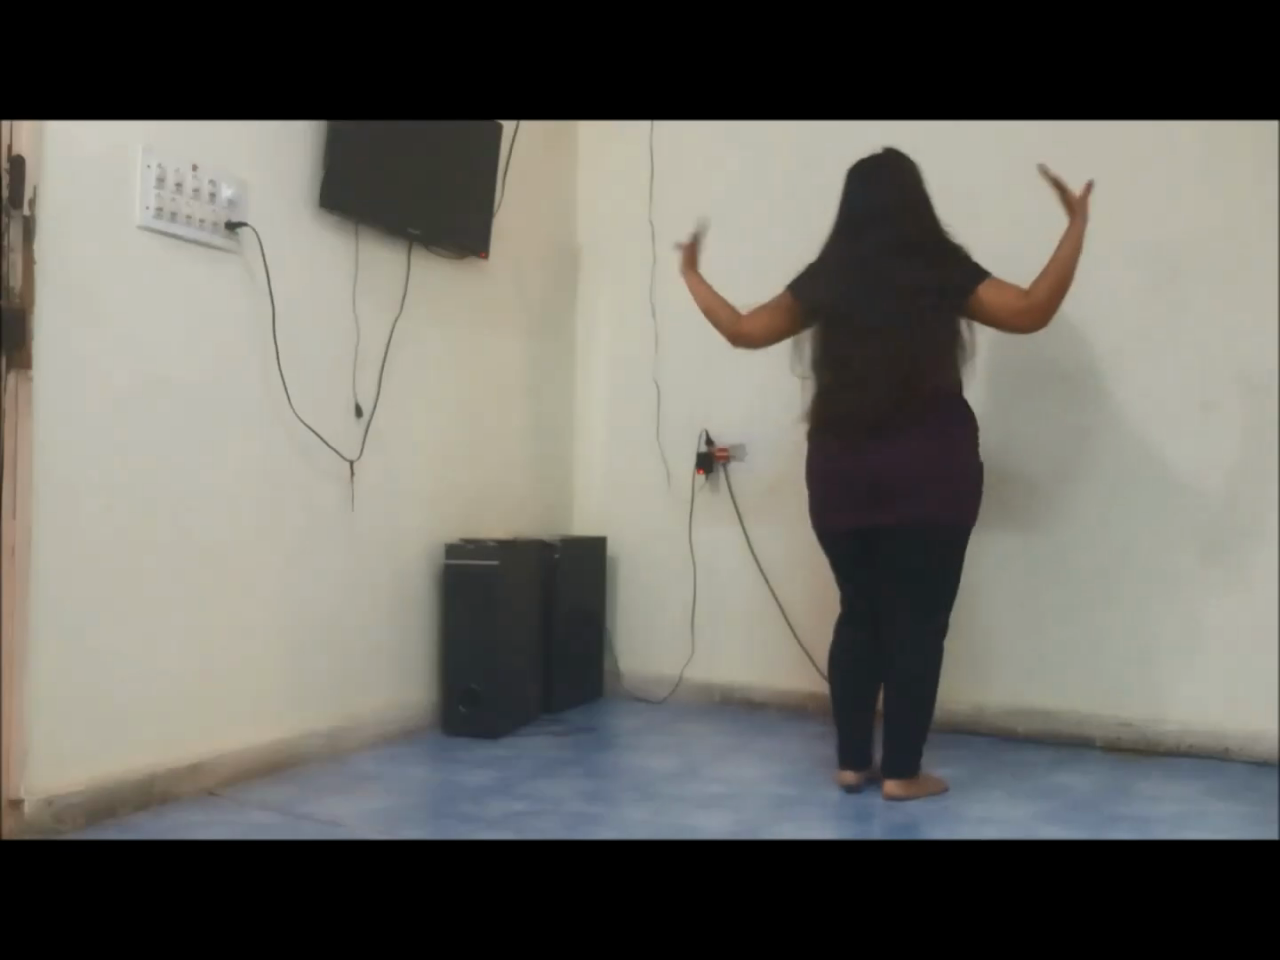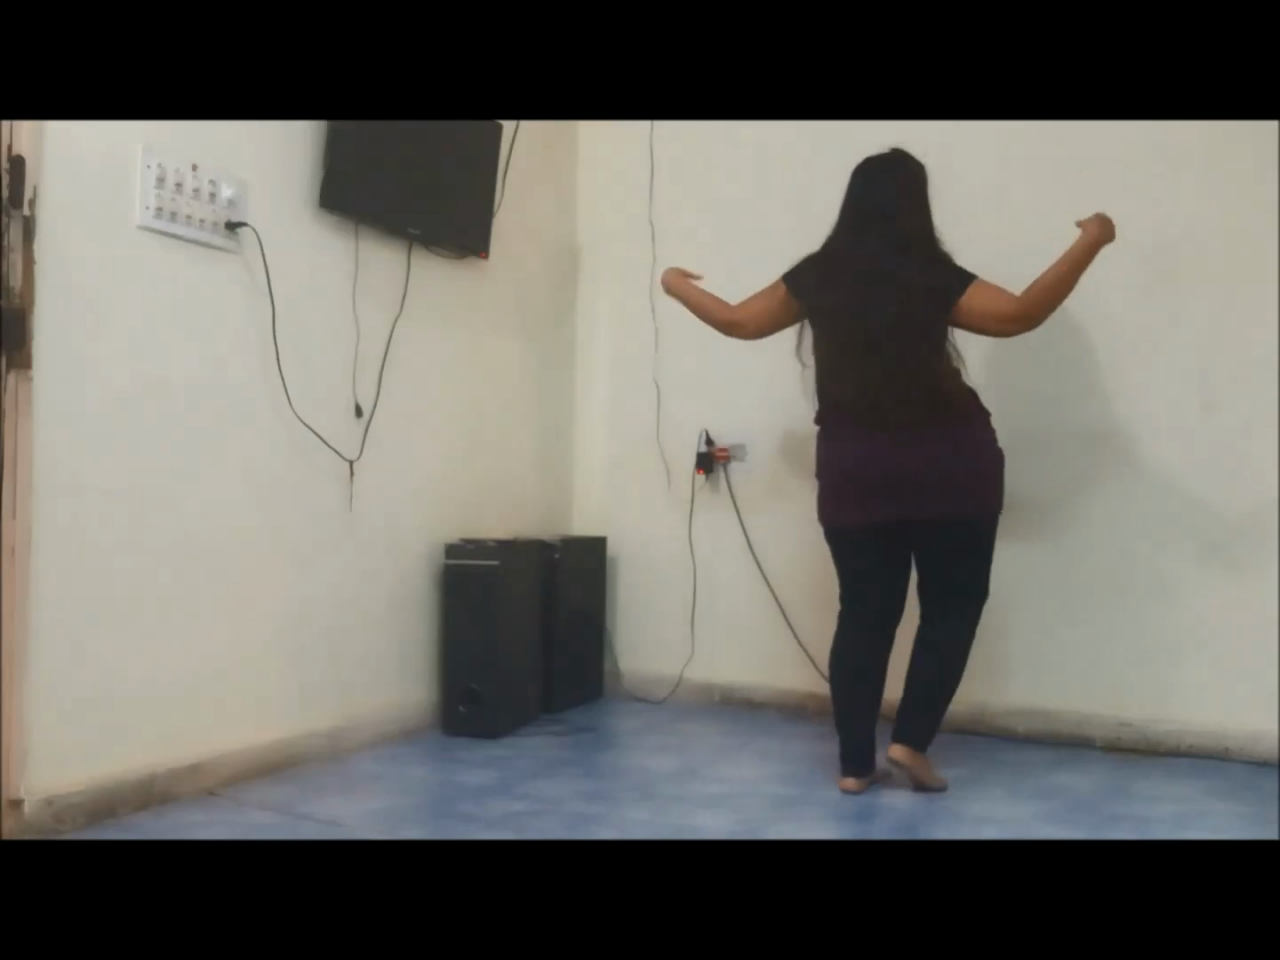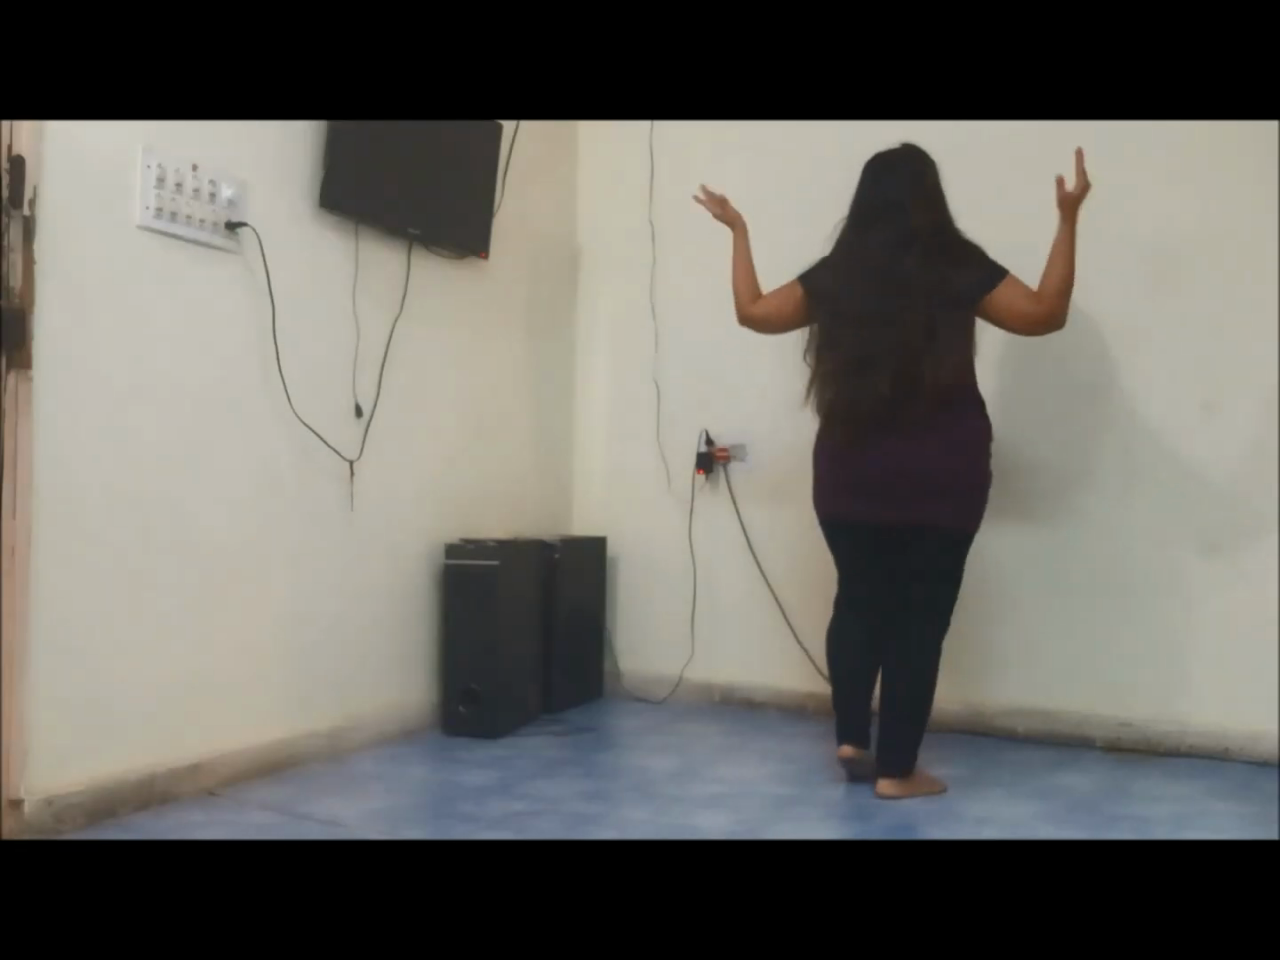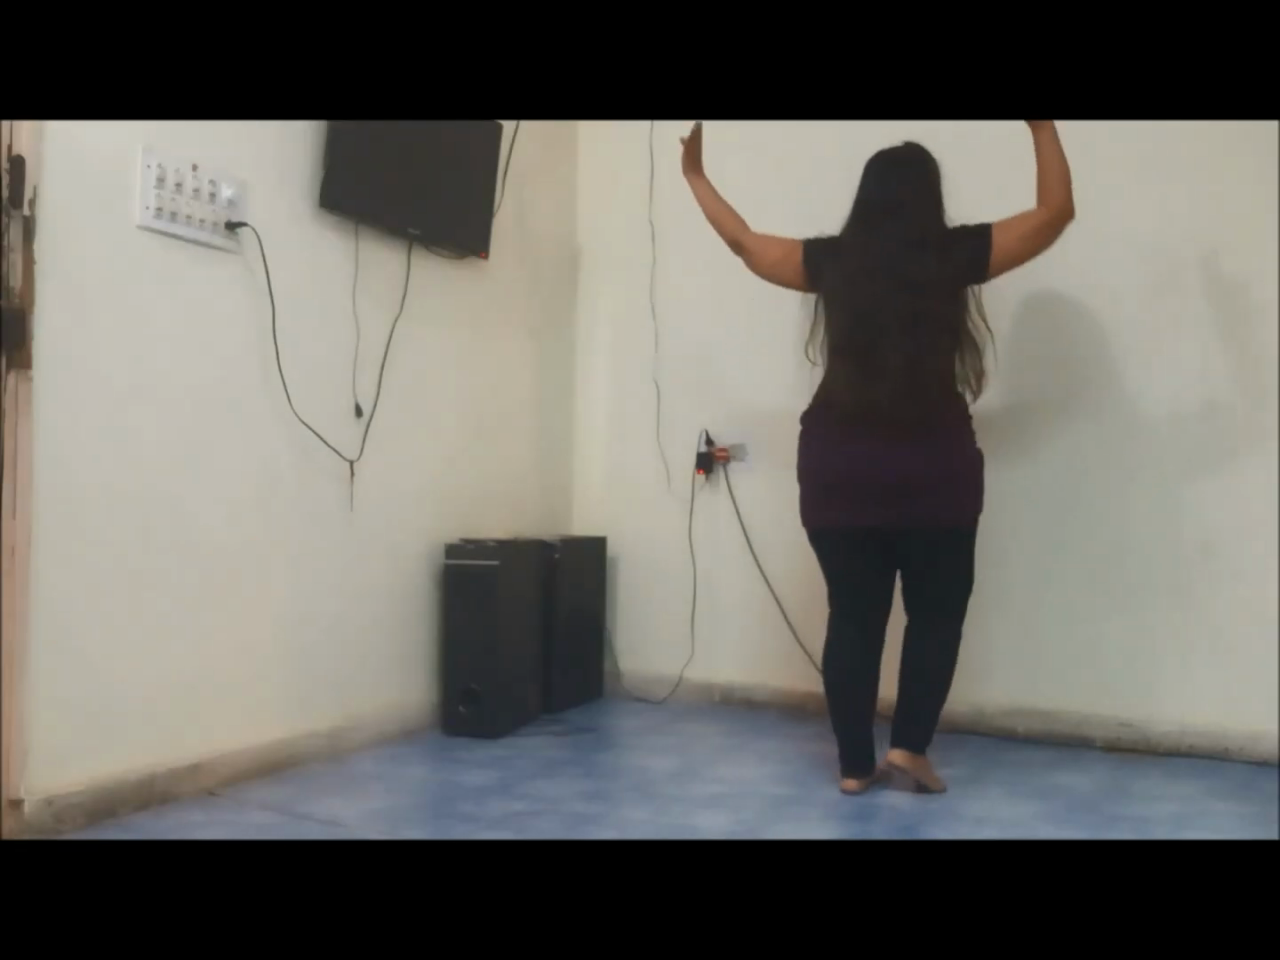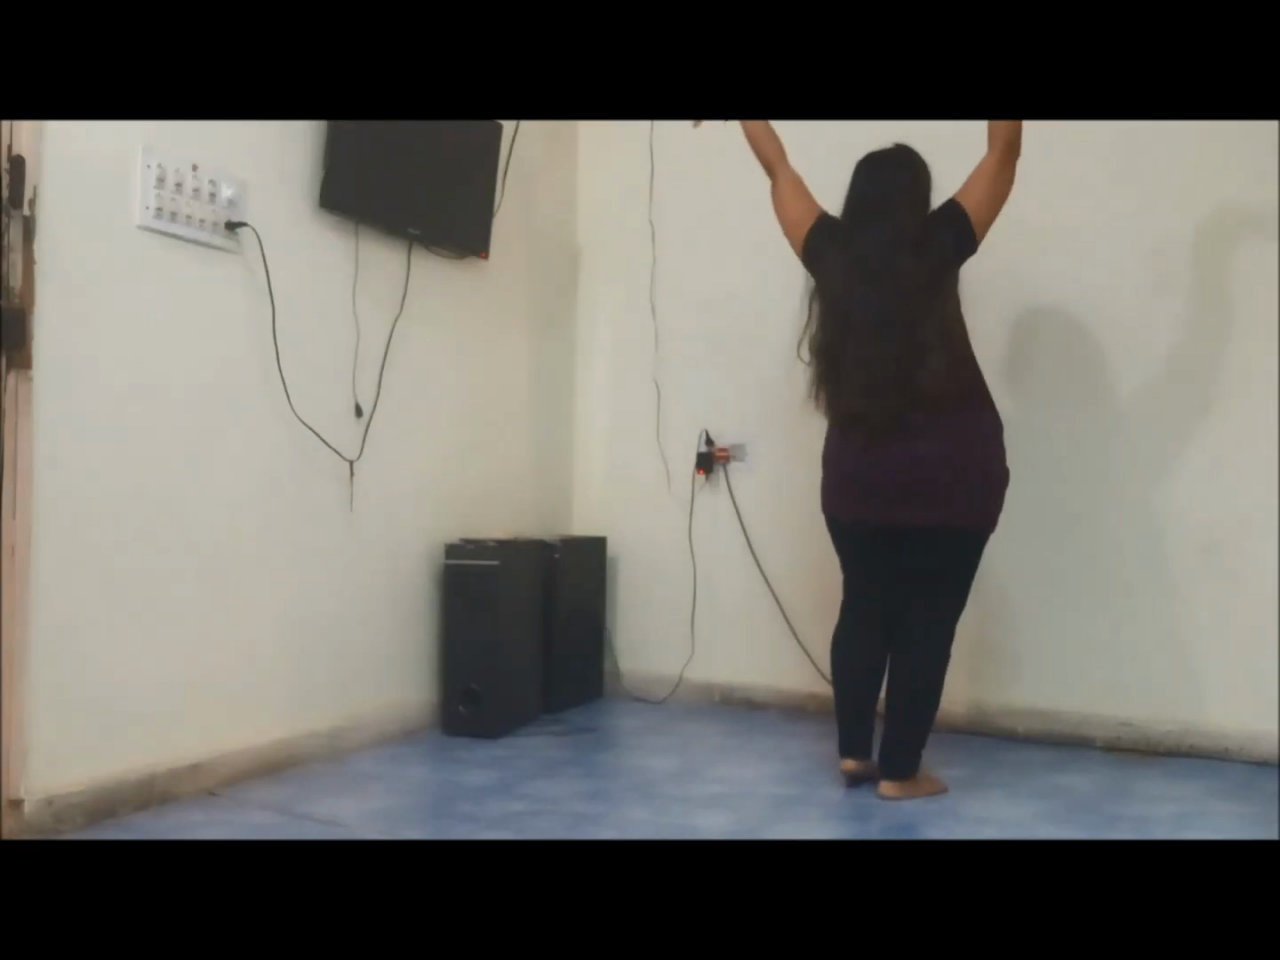
dt=0.5s
person 1, frame 1
left shoulder: (826, 279)
right shoulder: (941, 271)
left elbow: (743, 332)
right elbow: (1029, 312)
left wrist: (693, 276)
right wrist: (1075, 226)
left hip: (841, 471)
right hip: (930, 472)
left knee: (860, 615)
right knee: (918, 621)
left ankle: (852, 760)
right ankle: (902, 771)
person 1, frame 2
left shoulder: (819, 277)
right shoulder: (931, 277)
left elbow: (737, 321)
right elbow: (1018, 313)
left wrist: (675, 281)
right wrist: (1087, 244)
left hip: (855, 471)
right hip: (949, 468)
left knee: (864, 614)
right knee: (952, 607)
left ankle: (854, 763)
right ankle: (910, 740)
person 1, frame 3
left shoulder: (838, 274)
right shoulder: (956, 269)
left elbow: (752, 312)
right elbow: (1046, 314)
left wrist: (738, 232)
right wrist: (1068, 221)
left hip: (850, 465)
right hip: (939, 471)
left knee: (858, 603)
right knee: (919, 618)
left ankle: (852, 740)
right ankle: (897, 768)
person 1, frame 4
left shoulder: (834, 262)
right shoulder: (953, 258)
left elbow: (744, 242)
right elbow: (1054, 213)
left wrist: (696, 177)
right wrist: (1041, 130)
left hip: (838, 468)
right hip: (933, 468)
left knee: (852, 617)
right knee: (936, 612)
left ankle: (854, 764)
right ankle: (908, 745)
person 1, frame 5
left shoulder: (832, 254)
right shoulder: (936, 249)
left elbow: (778, 169)
right elbow: (1003, 156)
left wrist: (753, 129)
left hip: (857, 466)
right hip: (949, 469)
left knee: (864, 610)
right knee: (926, 621)
left ankle: (853, 751)
right ankle: (900, 770)
